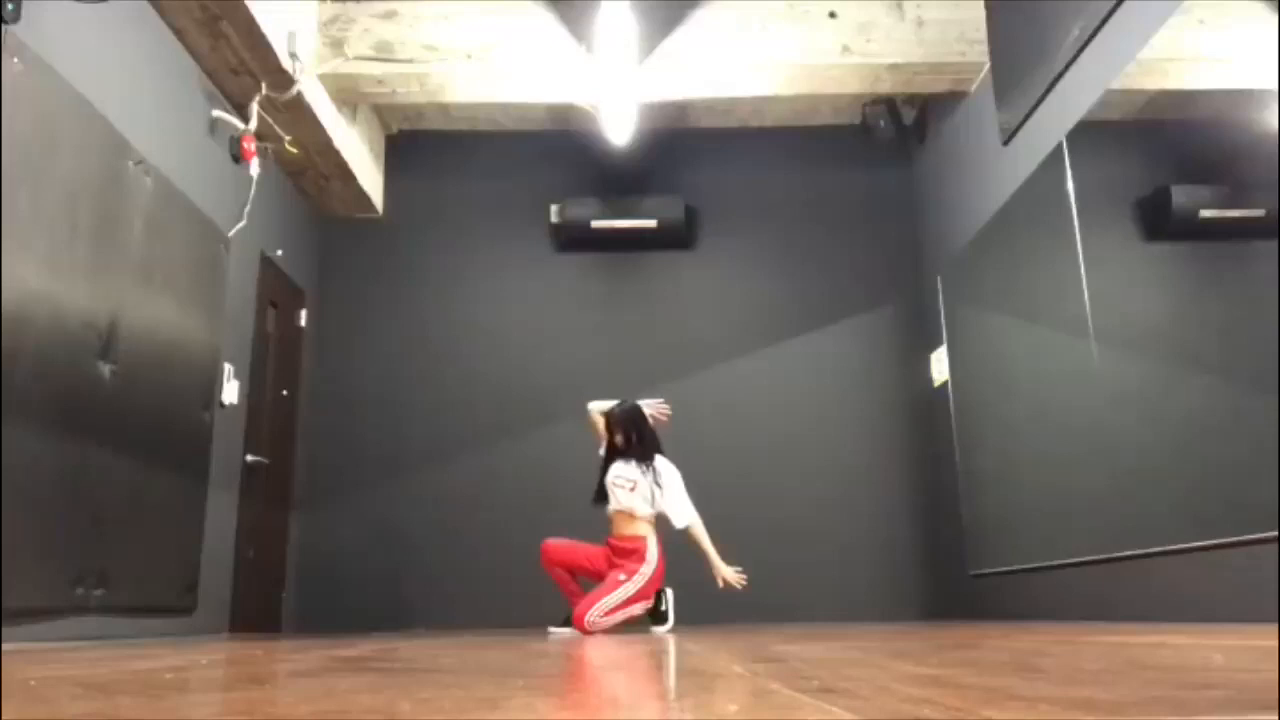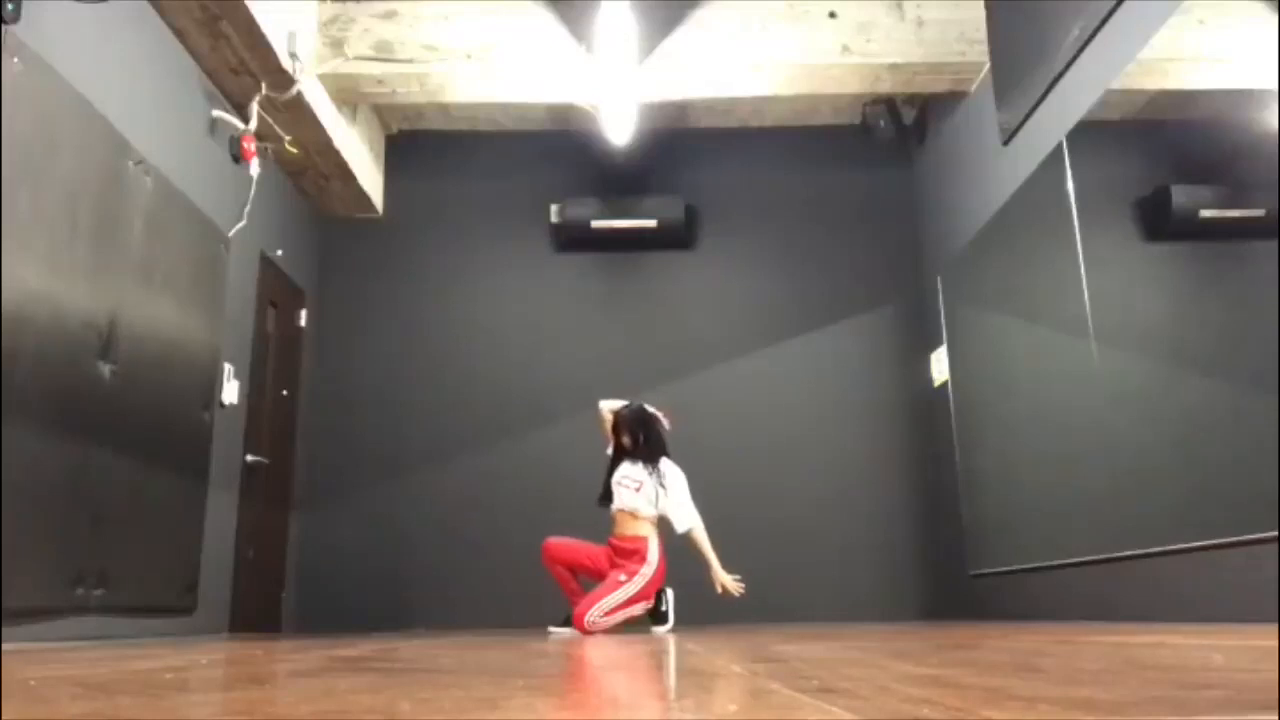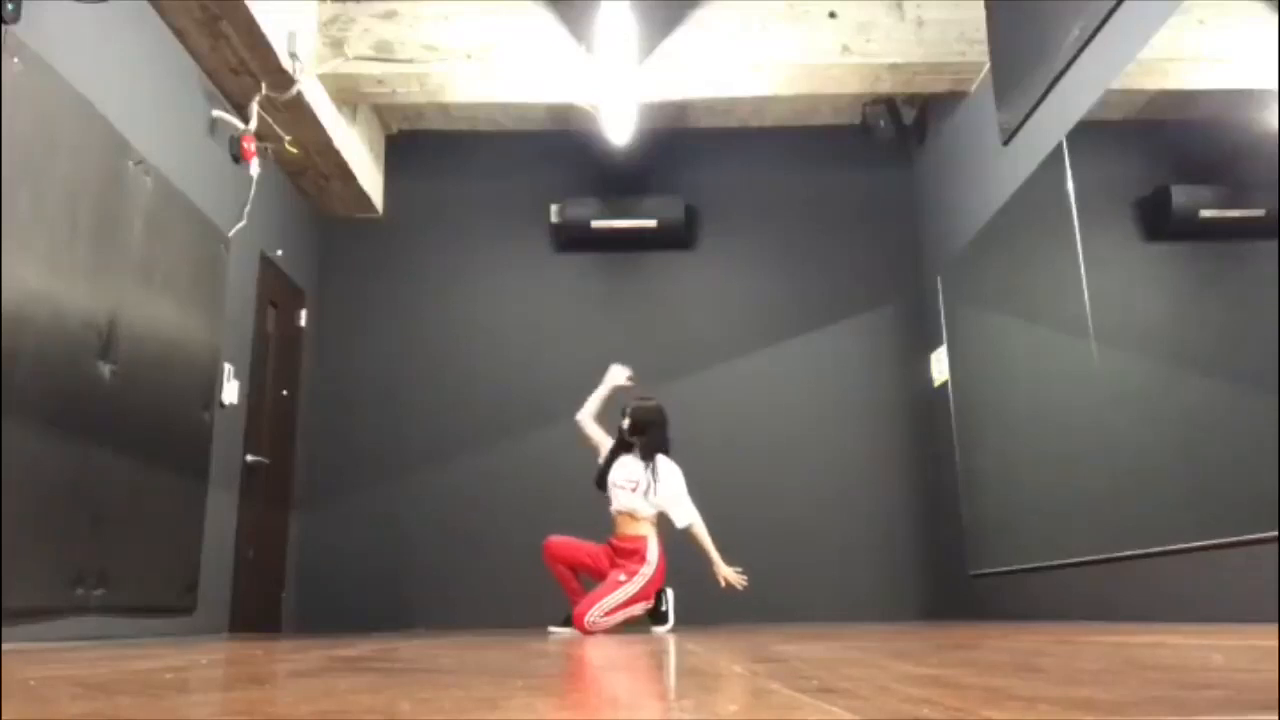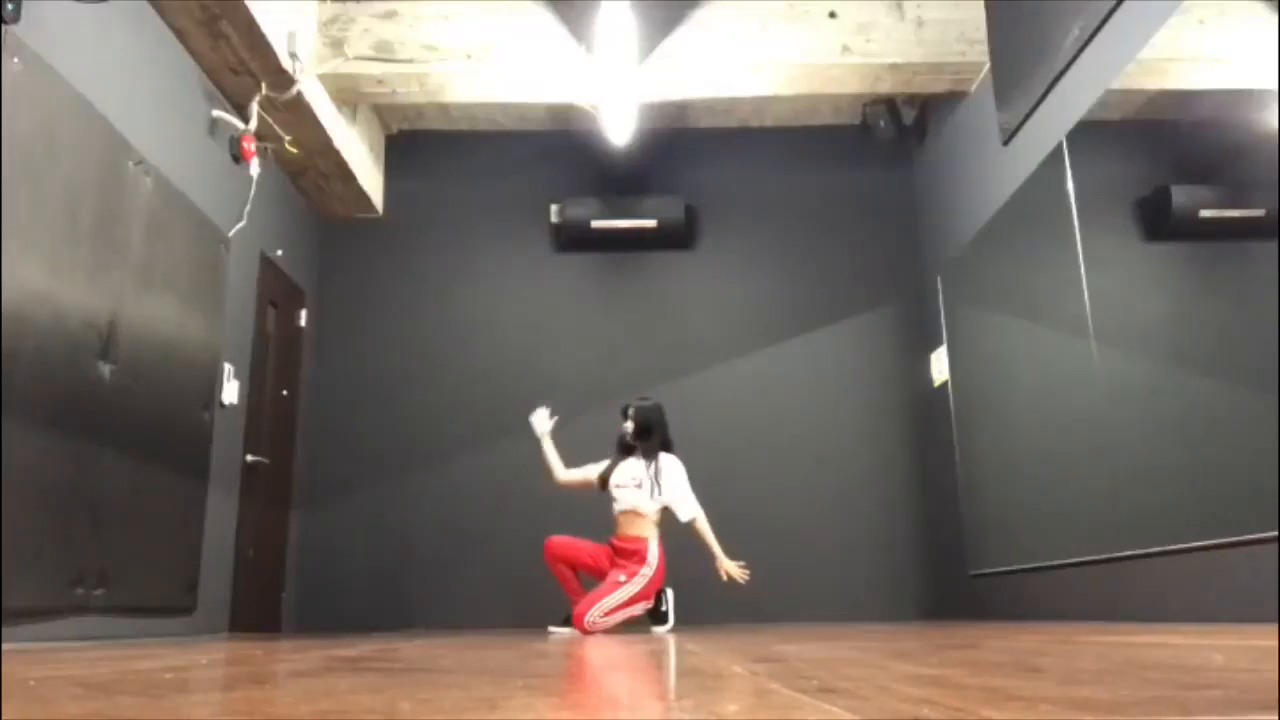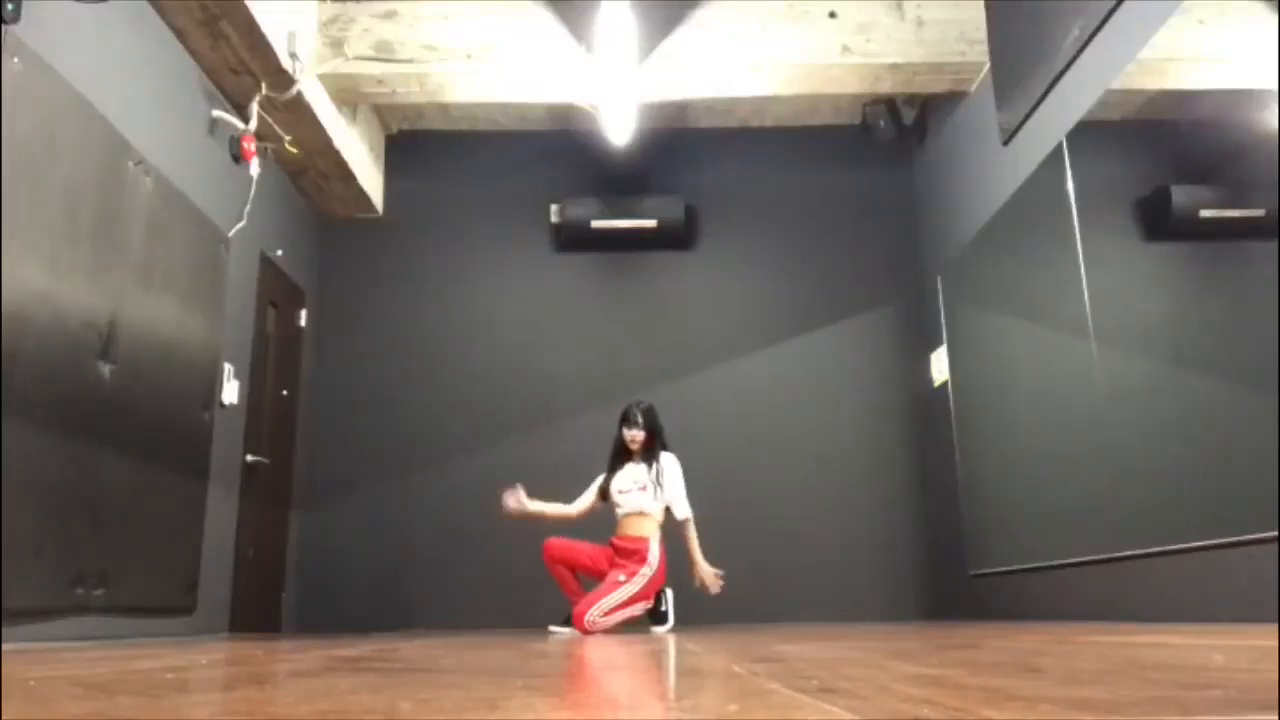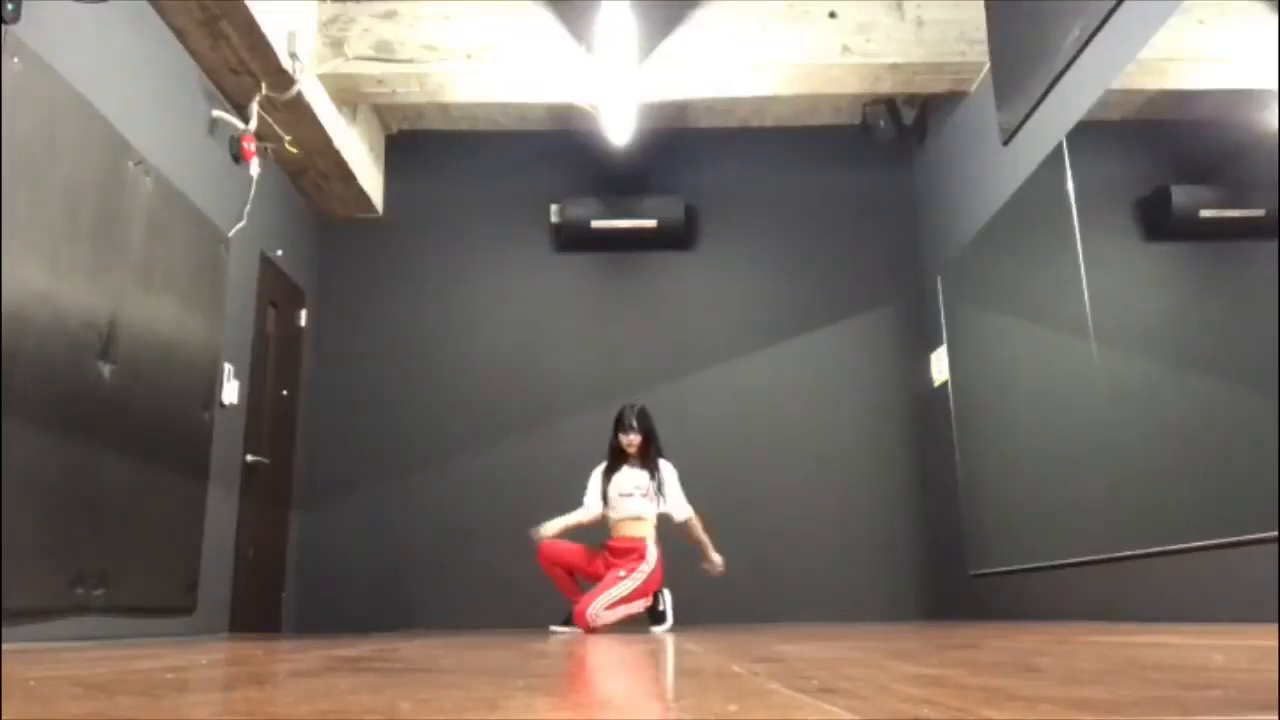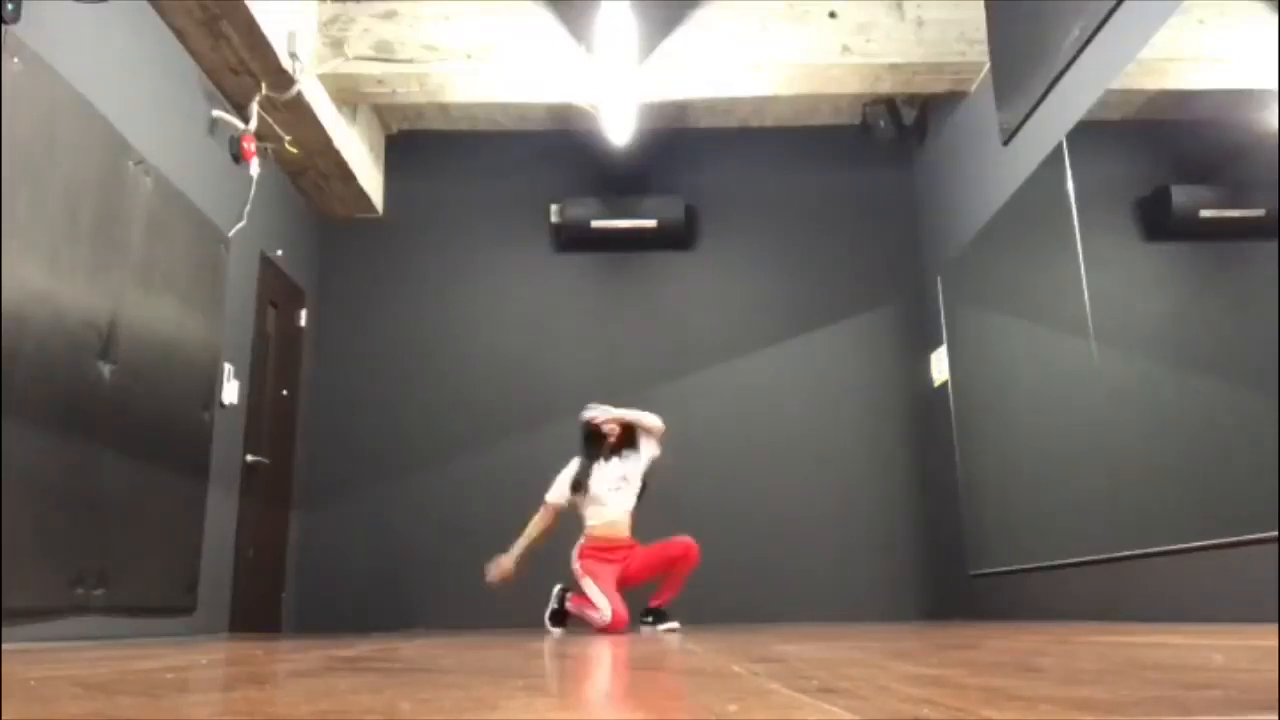
dt=0.4s
person 1, frame 1
left shoulder: (660, 468)
right shoulder: (616, 458)
left elbow: (689, 517)
right elbow: (593, 409)
left wrist: (717, 563)
right wrist: (638, 409)
left hip: (643, 559)
right hip: (613, 553)
left knee: (585, 621)
right knee: (551, 550)
left ankle: (651, 602)
right ankle: (581, 607)
person 1, frame 2
left shoulder: (666, 471)
right shoulder: (622, 459)
left elbow: (691, 521)
right elbow: (604, 407)
left wrist: (716, 568)
right wrist: (642, 411)
left hip: (644, 560)
right hip: (615, 553)
left knee: (587, 621)
right knee: (553, 548)
left ankle: (652, 602)
right ankle: (580, 608)
person 1, frame 3
left shoulder: (663, 468)
right shoulder: (618, 458)
left elbow: (690, 516)
right elbow: (584, 419)
left wrist: (717, 562)
right wrist: (609, 384)
left hip: (644, 560)
right hip: (615, 553)
left knee: (586, 621)
right knee: (554, 547)
left ankle: (652, 602)
right ankle: (581, 606)
person 1, frame 4
left shoulder: (666, 463)
right shoulder: (618, 464)
left elbow: (693, 512)
right elbow: (563, 476)
left wrist: (720, 557)
right wrist: (544, 437)
left hip: (646, 560)
right hip: (615, 553)
left knee: (586, 622)
left ankle: (652, 603)
right ankle: (581, 610)
person 1, frame 5
left shoulder: (666, 462)
right shoulder: (615, 471)
left elbow: (684, 514)
right elbow: (575, 510)
left wrist: (698, 562)
right wrist: (528, 506)
left hip: (647, 559)
right hip: (616, 554)
left knee: (586, 622)
right knee: (554, 549)
left ankle: (653, 602)
right ankle: (582, 609)
person 1, frame 6
left shoulder: (661, 469)
right shoulder: (604, 471)
left elbow: (684, 514)
right elbow: (591, 512)
left wrist: (709, 551)
right wrist: (556, 524)
left hip: (643, 559)
right hip: (609, 556)
left knee: (587, 618)
right knee: (548, 549)
left ankle: (651, 602)
right ankle: (580, 610)
person 1, frame 7
left shoulder: (633, 459)
right shoulder: (580, 467)
left elbow: (656, 425)
right elbow: (546, 514)
left wrist: (614, 414)
right wrist: (512, 555)
left hip: (629, 554)
right hip: (593, 557)
left knee: (687, 548)
right knee: (616, 620)
left ankle: (654, 612)
right ankle: (567, 600)
